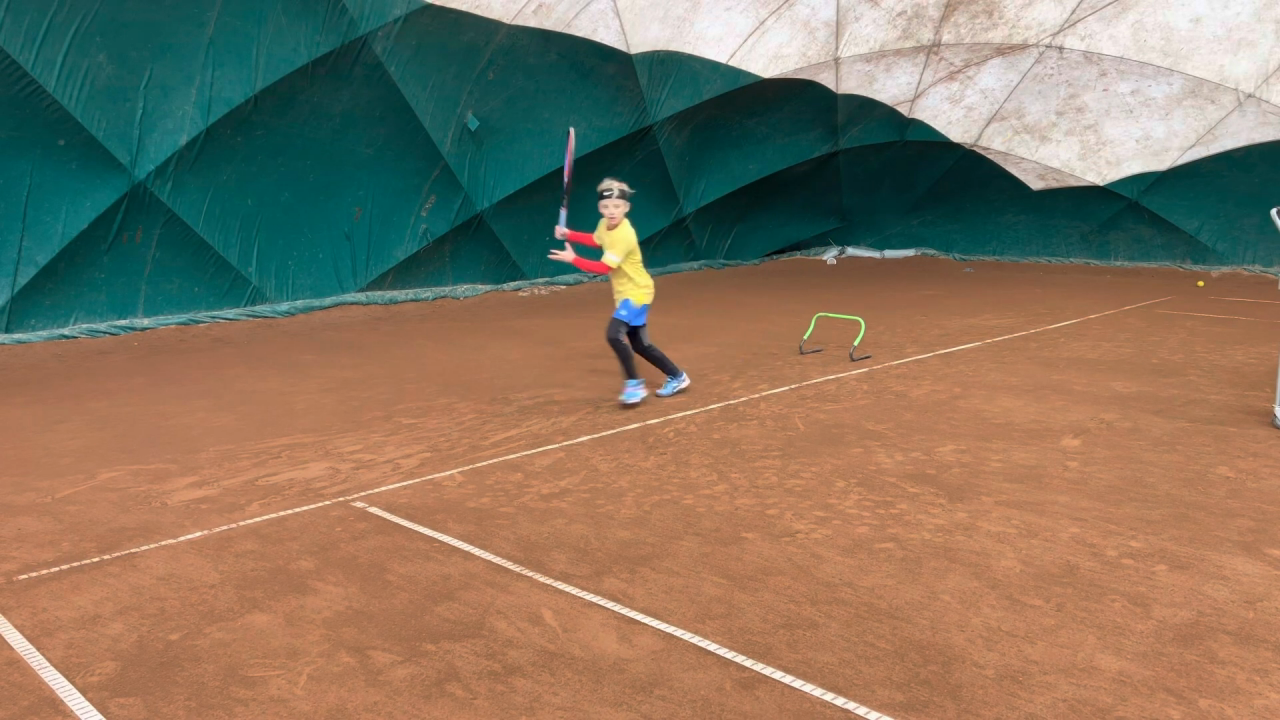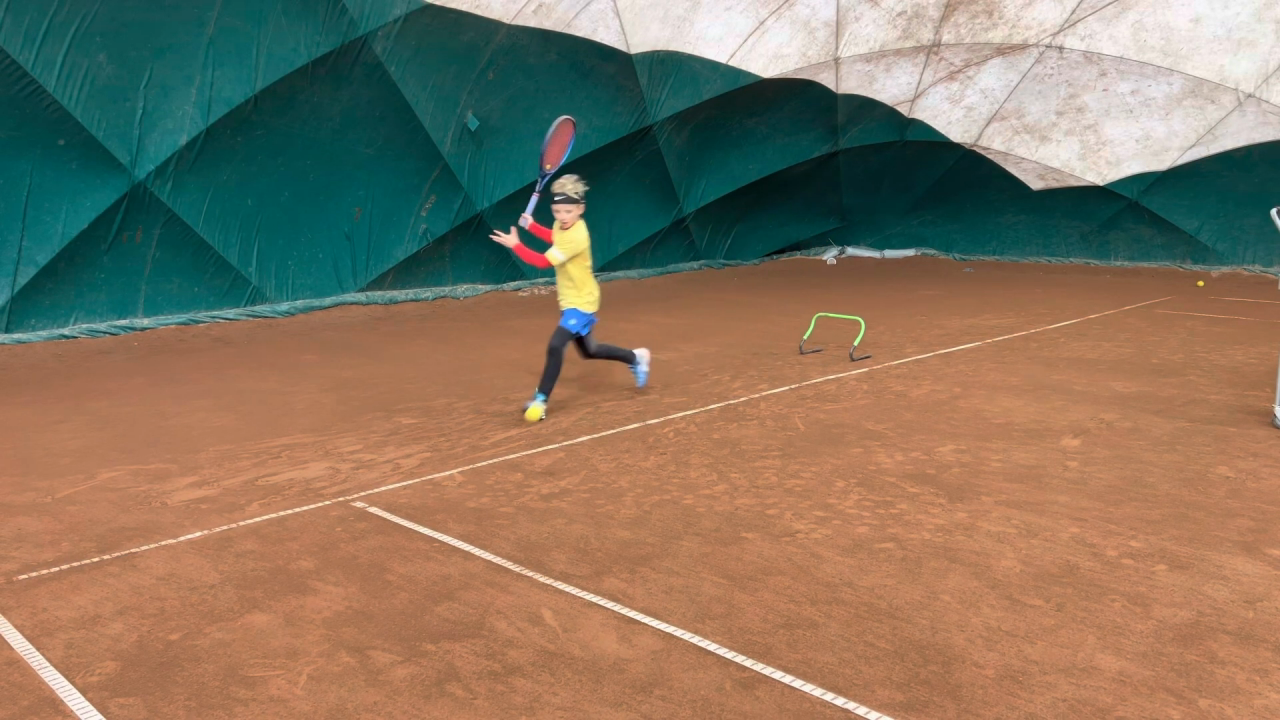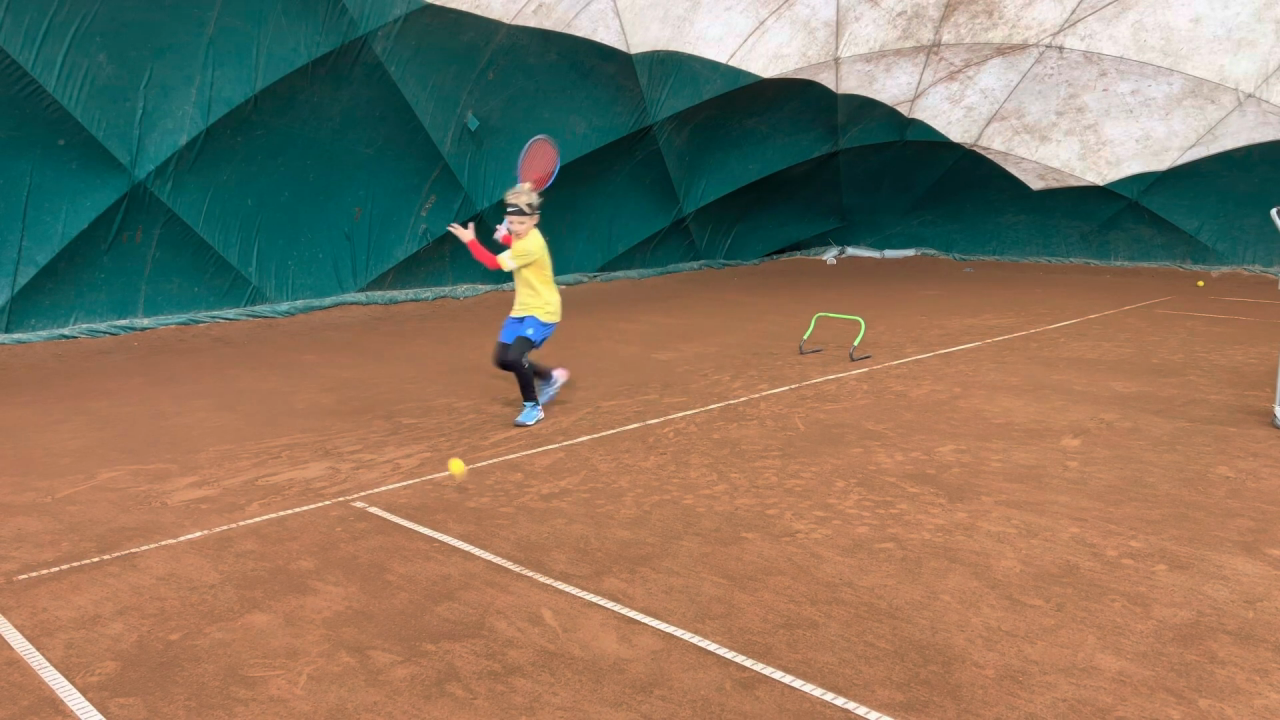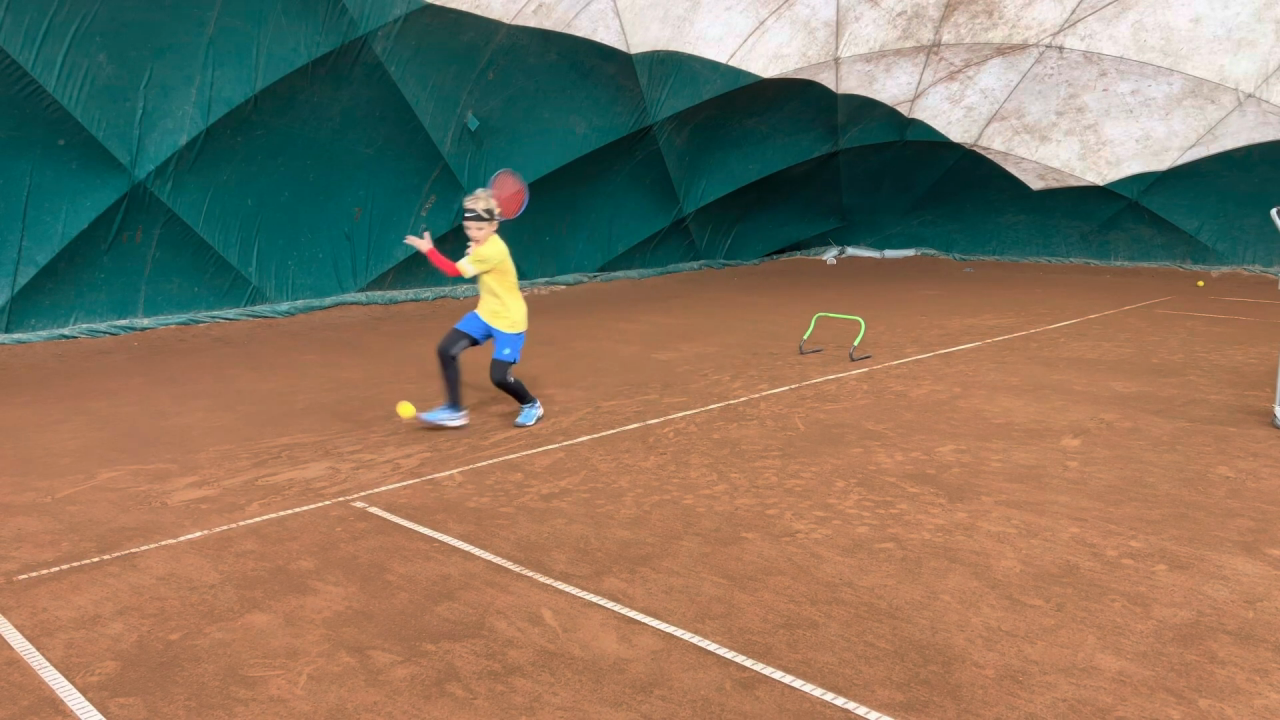
dt=0.1s
person 1, frame 1
left shoulder: (624, 236)
right shoulder: (605, 224)
left elbow: (605, 268)
right elbow: (594, 240)
left wrist: (573, 259)
right wrist: (570, 234)
left hip: (637, 293)
right hip: (624, 293)
left knee: (614, 335)
right knee: (639, 344)
left ankle: (634, 384)
right ankle: (676, 377)
person 1, frame 2
left shoulder: (575, 236)
right shoulder: (561, 225)
left elbow: (545, 261)
left wrist: (515, 245)
right wrist: (531, 225)
left hip: (581, 301)
right hip: (570, 300)
left knee: (555, 346)
right knee: (588, 350)
left ankle: (541, 399)
right ankle: (635, 357)
person 1, frame 3
left shoulder: (531, 245)
right shoulder: (525, 238)
left elbow: (495, 264)
left wrist: (471, 240)
right wrist: (506, 238)
left hip: (543, 310)
right hip: (523, 308)
left knee: (514, 358)
right knee: (503, 359)
left ankle: (532, 406)
right ankle: (550, 377)
person 1, frame 4
left shoulder: (491, 251)
right shoulder: (487, 244)
left elbow: (454, 271)
left wrist: (428, 249)
right wrist: (474, 248)
left hip: (508, 320)
right hip: (486, 314)
left knee: (499, 377)
right knee: (446, 350)
left ankle: (531, 405)
right ankle: (453, 410)
